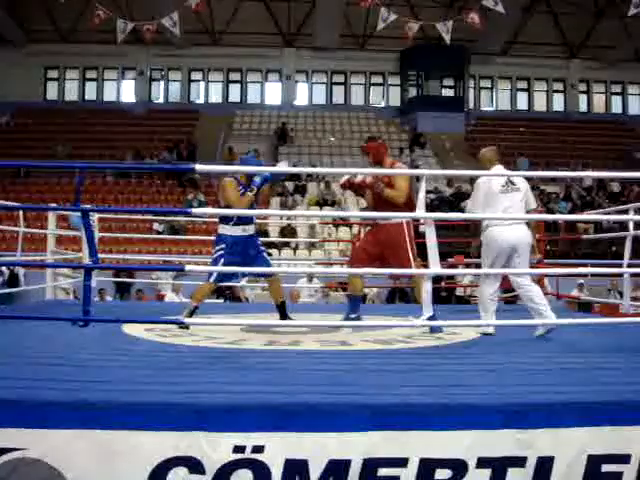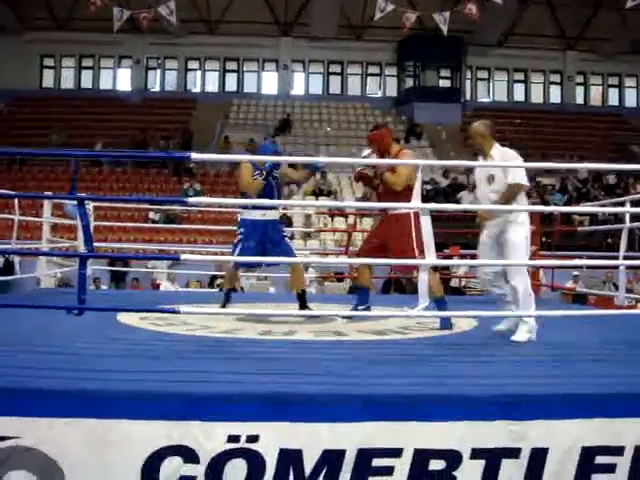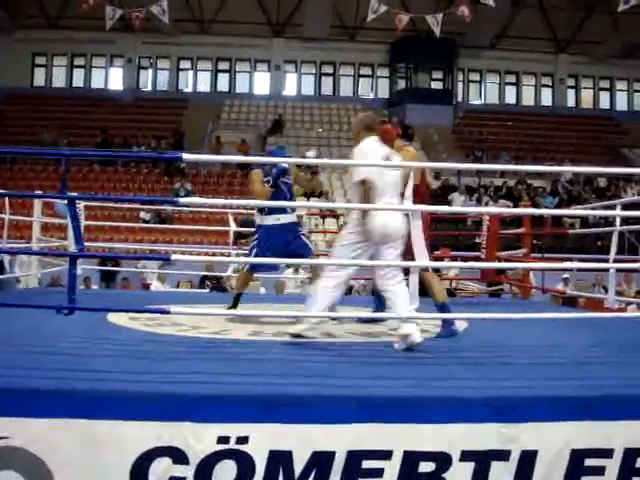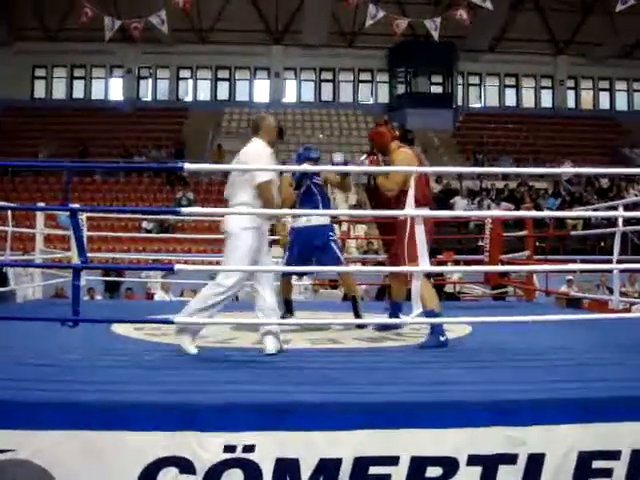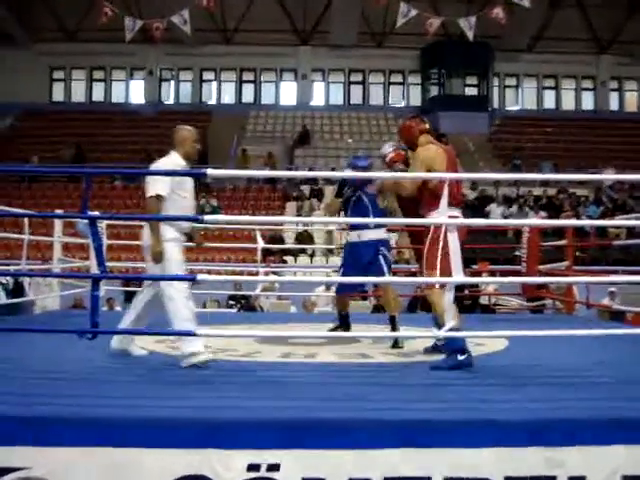
dt=0.7s
person 1, frame 1
left shoulder: (484, 181)
right shoulder: (520, 180)
left elbow: (475, 214)
right elbow: (531, 211)
right wrist: (532, 237)
left hip: (496, 234)
right hip: (520, 232)
left knee: (489, 281)
right knee: (523, 280)
left ankle: (487, 324)
right ankle: (547, 317)
person 1, frame 2
left shoulder: (509, 156)
right shoulder: (479, 163)
left elbow: (517, 186)
left wrist: (491, 208)
right wrist: (483, 214)
left hip: (514, 221)
right hip: (491, 222)
left knee: (516, 273)
right knee: (486, 272)
left ankle: (527, 325)
right ankle: (515, 312)
person 1, frame 3
left shoulder: (363, 150)
right shoulder: (393, 155)
left elbow: (365, 185)
left wrist: (364, 220)
left hip: (371, 220)
right hip: (396, 220)
left knee: (335, 272)
right knee: (392, 278)
left ankle: (309, 322)
right ankle: (408, 328)
person 1, frame 4
left shoulder: (246, 154)
right shoulder: (261, 152)
left elbow: (230, 194)
right elbow: (264, 188)
left hip: (248, 225)
right hip: (248, 224)
left knee: (264, 280)
right knee: (230, 281)
left ankle: (270, 334)
right ankle: (187, 326)
person 1, frame 5
left shoulder: (184, 170)
right shoulder: (165, 166)
right elbow: (153, 204)
left wrist: (192, 233)
right wrist: (156, 241)
left hip: (174, 238)
right hip: (164, 238)
left knee: (153, 290)
right knee: (178, 290)
left ankle: (123, 338)
right ankle: (191, 348)
person 2, frame 1
left shoulder: (399, 169)
left elbow: (400, 198)
left wrist: (375, 185)
right wrist: (359, 189)
left hip: (398, 226)
right hip: (379, 226)
left knee: (413, 271)
right knee: (356, 263)
left ankle: (430, 317)
right ankle: (353, 312)
person 2, frame 2
left shoulder: (406, 156)
right shoulder: (387, 160)
left elbow: (398, 184)
left wrist: (377, 168)
right wrist: (367, 178)
left hip: (407, 217)
right hip: (389, 217)
right knee: (364, 256)
left ankle: (444, 313)
right ankle: (362, 305)
person 2, frame 3
left shoulder: (406, 153)
right shoulder: (398, 155)
left hip: (411, 217)
left knee: (423, 269)
left ankle: (448, 322)
right ankle: (379, 310)
person 2, frame 4
left shoulder: (401, 155)
right shoulder: (404, 155)
left elbow: (390, 190)
left wrist: (374, 173)
right wrist: (379, 176)
left hip: (413, 220)
right hip: (409, 221)
left knee: (417, 275)
right knee: (397, 270)
left ankle: (438, 333)
right ankle: (394, 317)
person 2, frame 5
left shoulder: (424, 152)
right shoulder: (446, 151)
left elbow: (406, 190)
left wrist: (397, 170)
right wrist: (412, 164)
left hip: (441, 223)
right hip: (450, 221)
left knee: (435, 287)
right knee: (439, 284)
left ankle: (460, 352)
right ankle: (446, 339)
person 3, frame 1
left shoulder: (252, 182)
right shoulder: (228, 182)
right elbow: (239, 206)
left wrist: (269, 182)
right wrist: (255, 187)
left hip: (249, 237)
right hip: (229, 239)
left knee: (272, 275)
right knee: (214, 280)
left ankle: (284, 316)
right ankle: (187, 315)
person 3, frame 2
left shoulder: (278, 167)
right shoulder: (246, 167)
left elbow: (299, 178)
right elbow: (250, 191)
left wrist: (311, 169)
right wrist: (266, 172)
left hip: (273, 223)
right hip: (250, 223)
left knee: (294, 262)
right knee: (236, 264)
left ankle: (303, 304)
right ankle: (226, 300)
person 3, frame 3
left shoulder: (290, 170)
right shoulder: (258, 173)
right elbow: (260, 197)
right wrist: (274, 180)
left hip: (290, 225)
right hip: (267, 227)
right knee: (250, 268)
right ankle: (234, 304)
person 3, frame 4
left shoulder: (323, 174)
right shoulder: (289, 178)
left elbow: (346, 187)
right elbow: (286, 203)
left wrist: (344, 173)
right wrist: (298, 183)
left hip: (323, 228)
right hip: (300, 230)
left knee: (341, 268)
right knee: (286, 273)
left ankle: (357, 311)
right ankle: (288, 309)
person 3, frame 5
left shoulder: (377, 184)
right shoulder: (345, 188)
right elbow: (330, 211)
right wrist: (340, 191)
left hip: (376, 241)
right hip: (354, 244)
left knee: (384, 282)
right knee: (342, 290)
left ankle: (395, 330)
right ankle: (343, 323)
